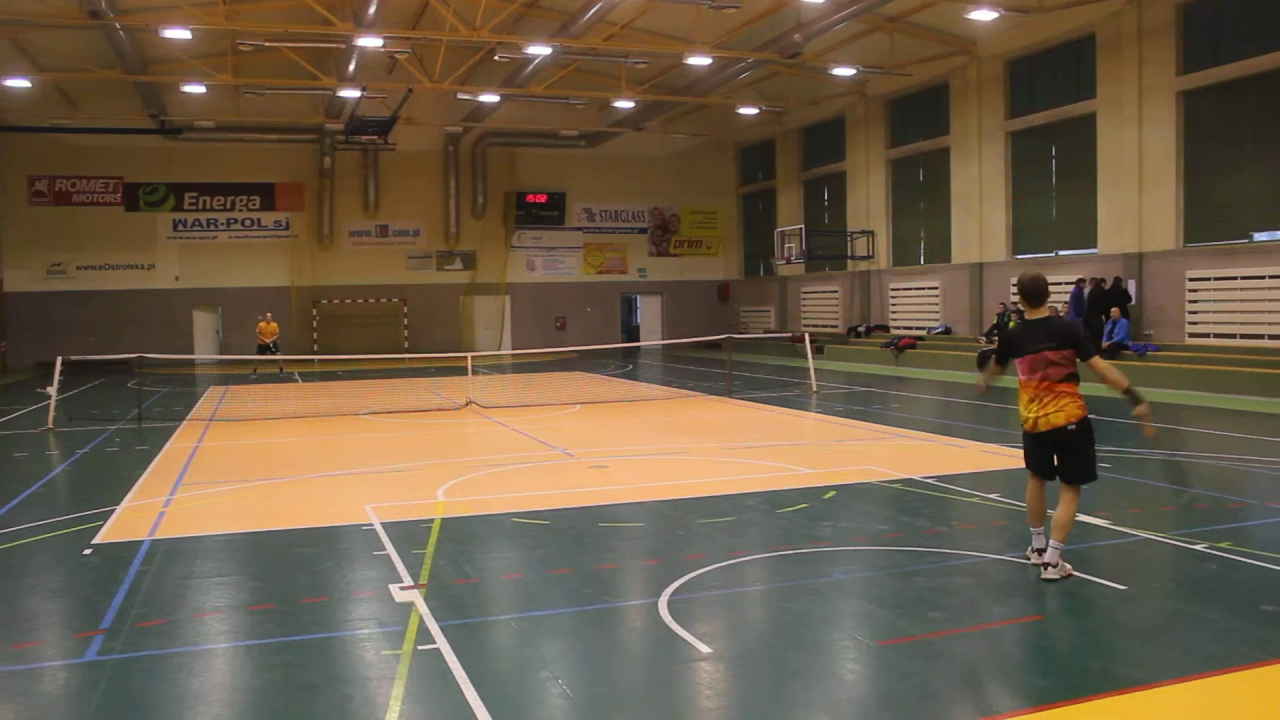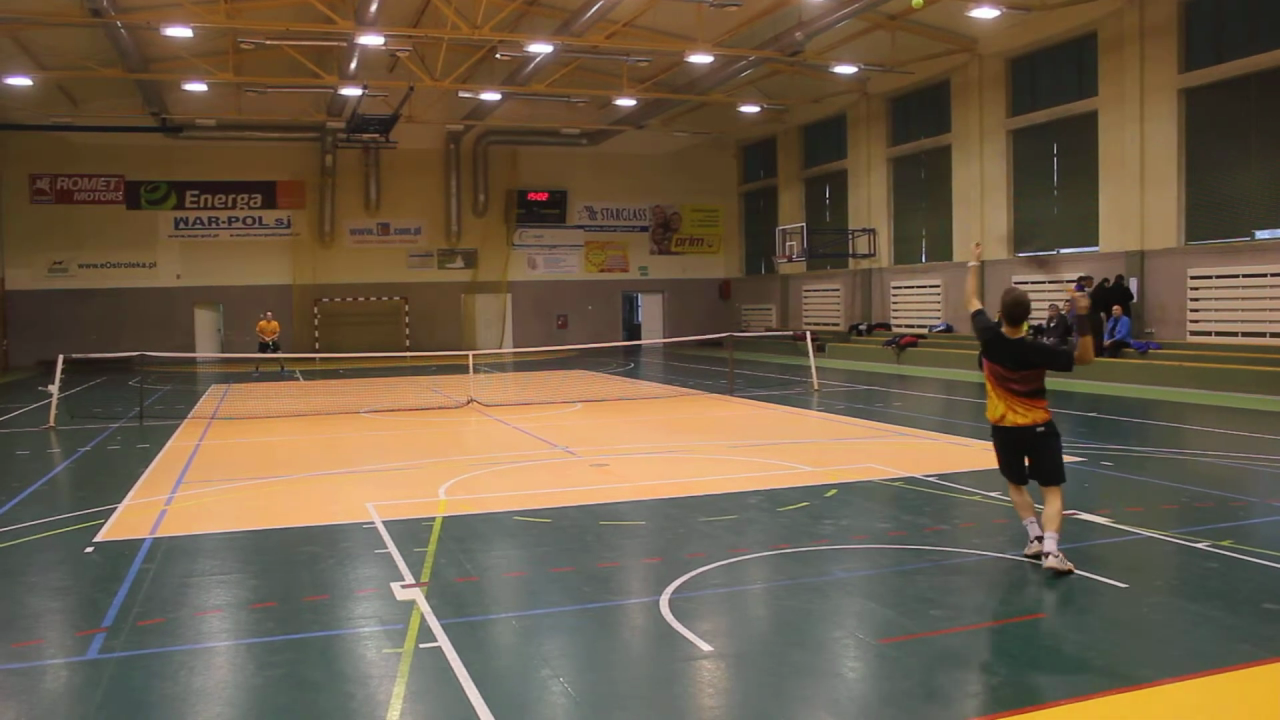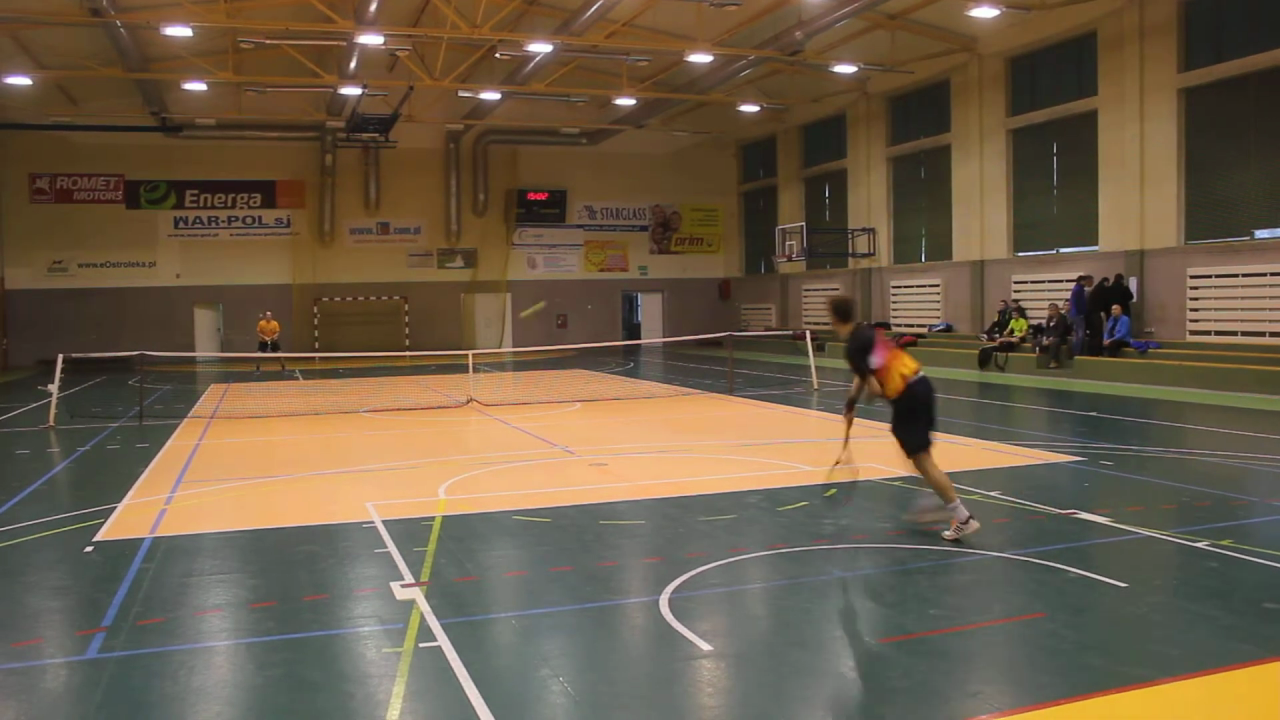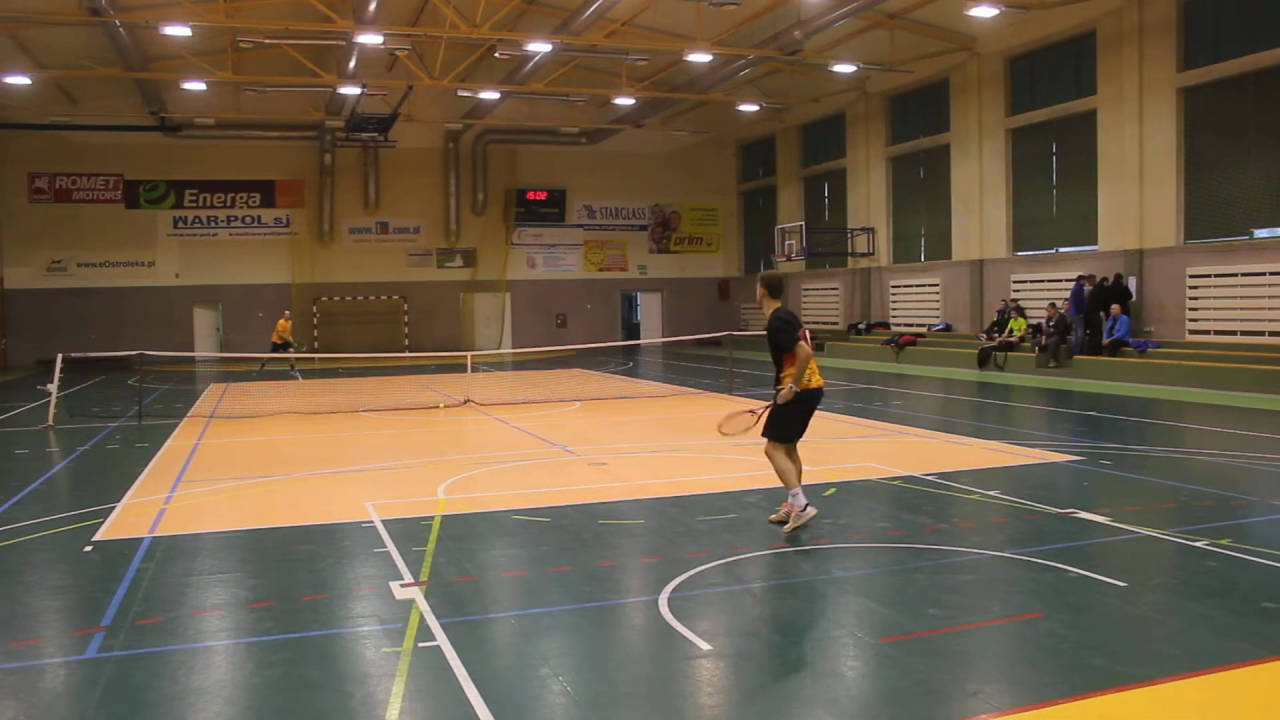
dt=0.7s
person 1, frame 1
left shoulder: (1011, 336)
right shoulder: (1067, 329)
left elbow: (997, 365)
right elbow: (1100, 366)
left wrist: (985, 379)
right wrist: (1136, 398)
left hip: (1034, 423)
right hip: (1071, 419)
left knee: (1037, 479)
right knee: (1070, 489)
left ankle: (1037, 545)
right ankle: (1052, 560)
person 1, frame 2
left shoulder: (989, 338)
right shoulder: (1037, 351)
left elbow: (972, 300)
right elbow: (1084, 357)
left wrist: (974, 263)
right wrist: (1082, 320)
left hip: (1003, 427)
right hip: (1038, 427)
left knee: (1016, 484)
right knee: (1052, 491)
left ankle: (1035, 538)
right ankle: (1052, 550)
person 1, frame 3
left shoulder: (854, 347)
right shoulder: (865, 332)
left elbow: (874, 388)
left wrist: (857, 399)
right wrist: (852, 397)
left hip: (907, 396)
right hip: (919, 385)
left knee: (922, 462)
left ankle: (963, 519)
right ankle: (941, 500)
person 1, frame 4
left shoulder: (776, 322)
right shoulder: (787, 316)
left elbow: (805, 353)
left wrist: (792, 387)
left hip: (800, 391)
right hip: (810, 388)
left knee: (774, 449)
right knee: (788, 446)
left ankle: (801, 506)
right ankle: (794, 505)
